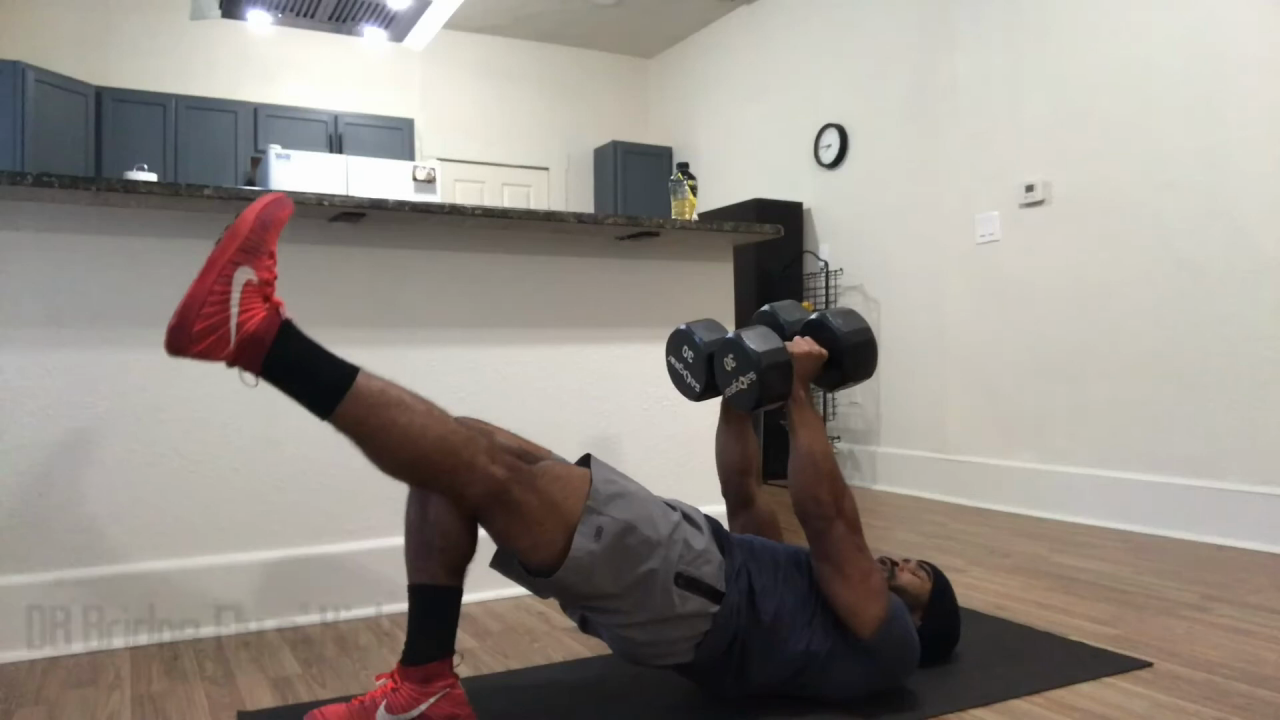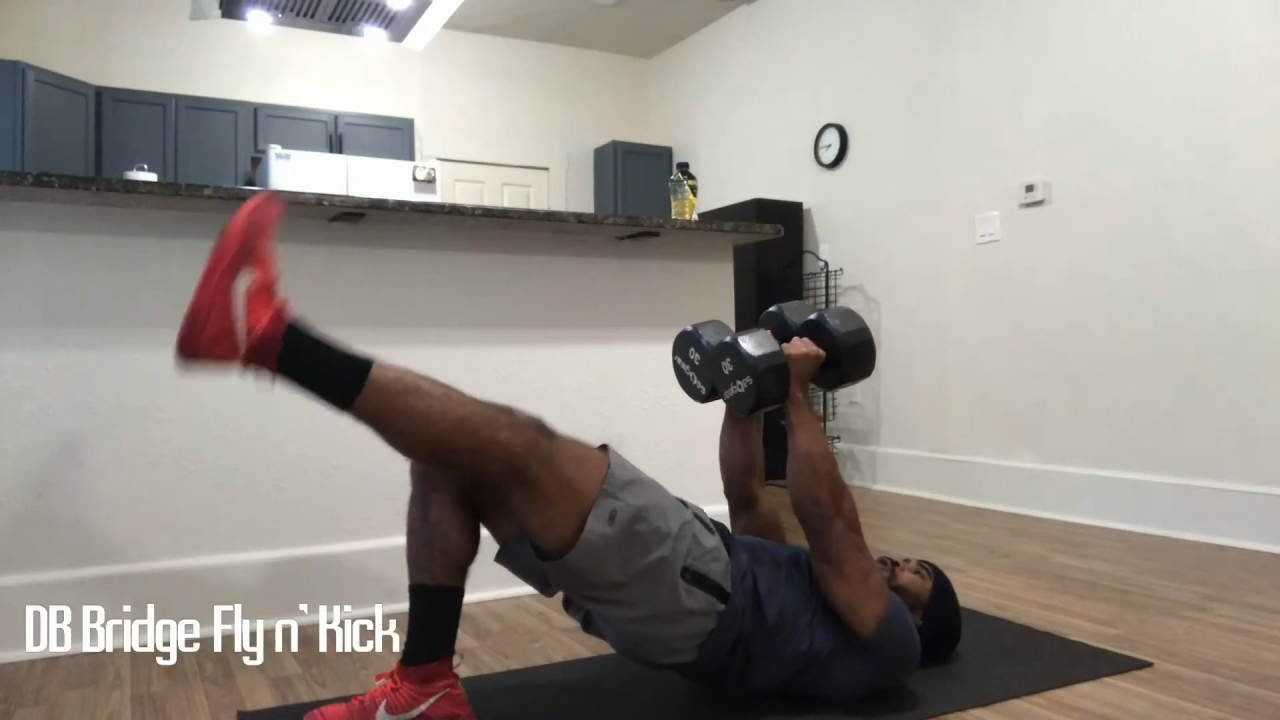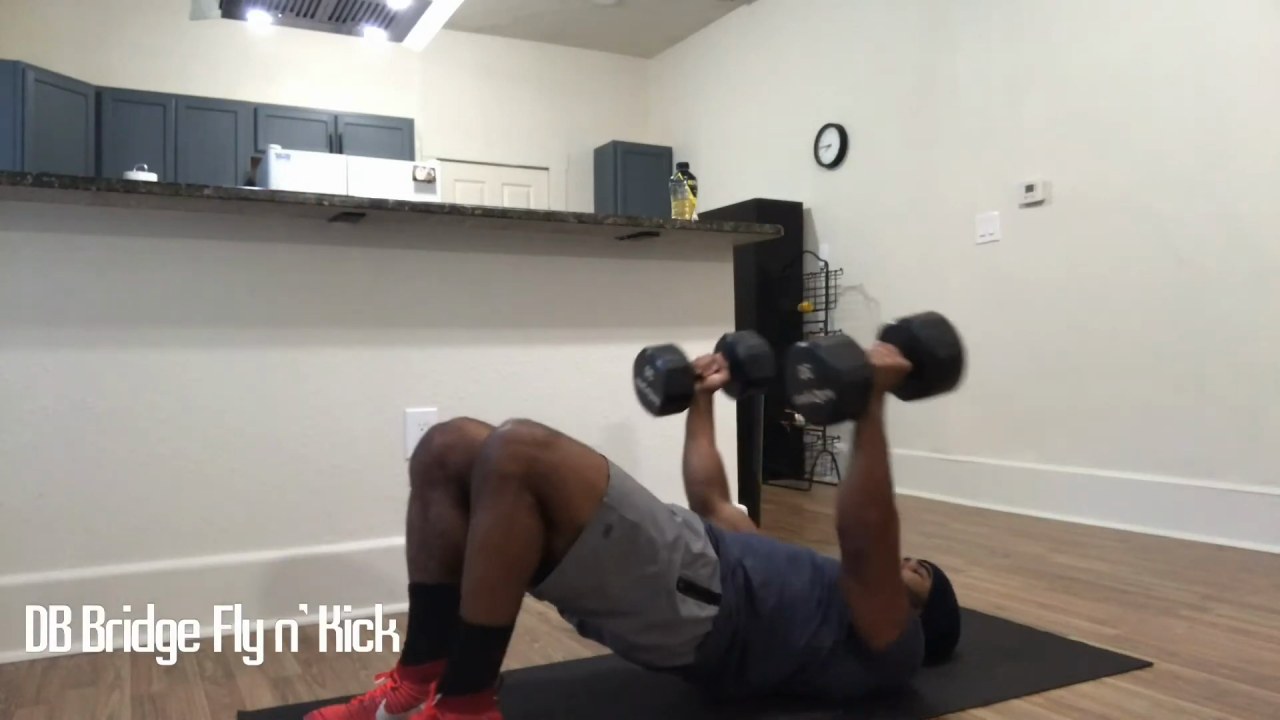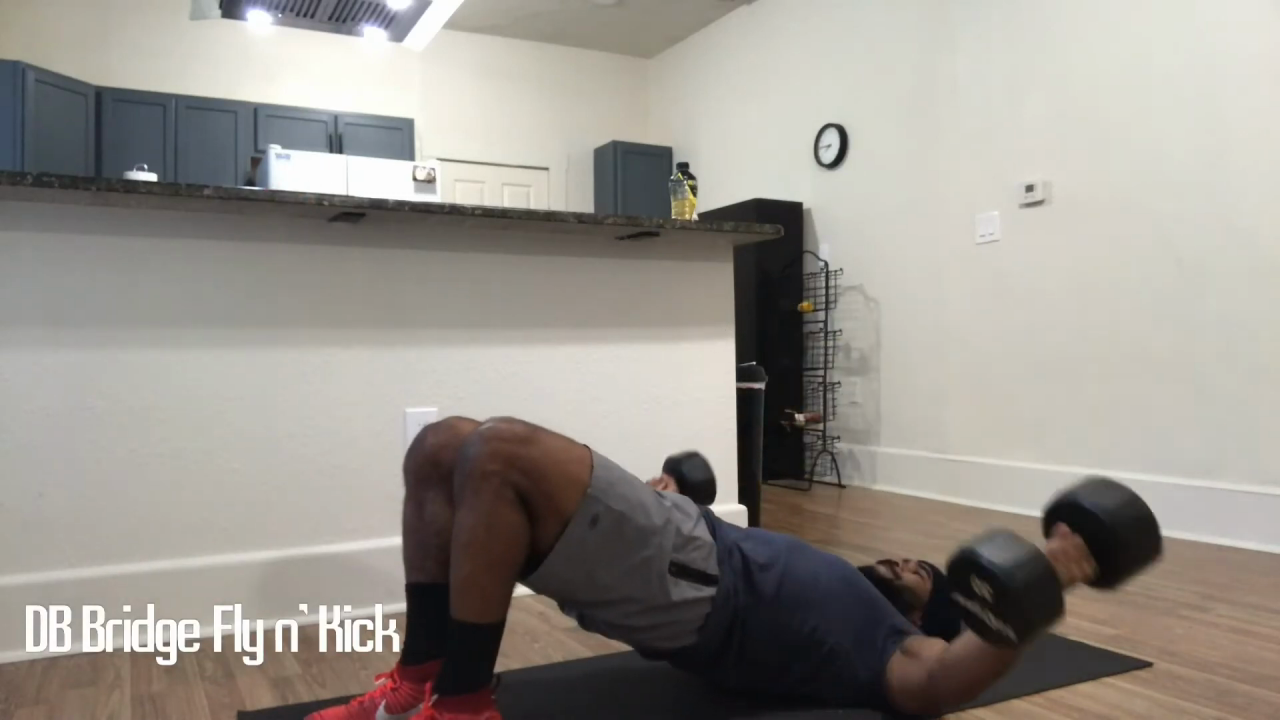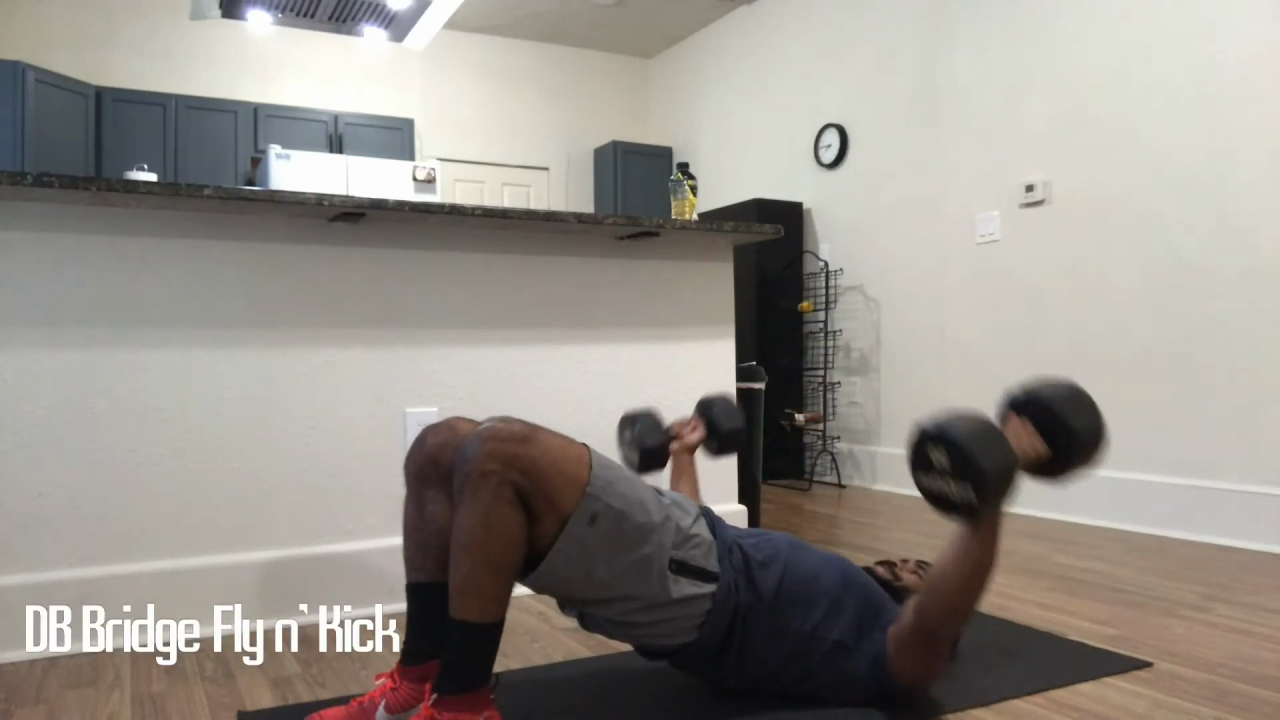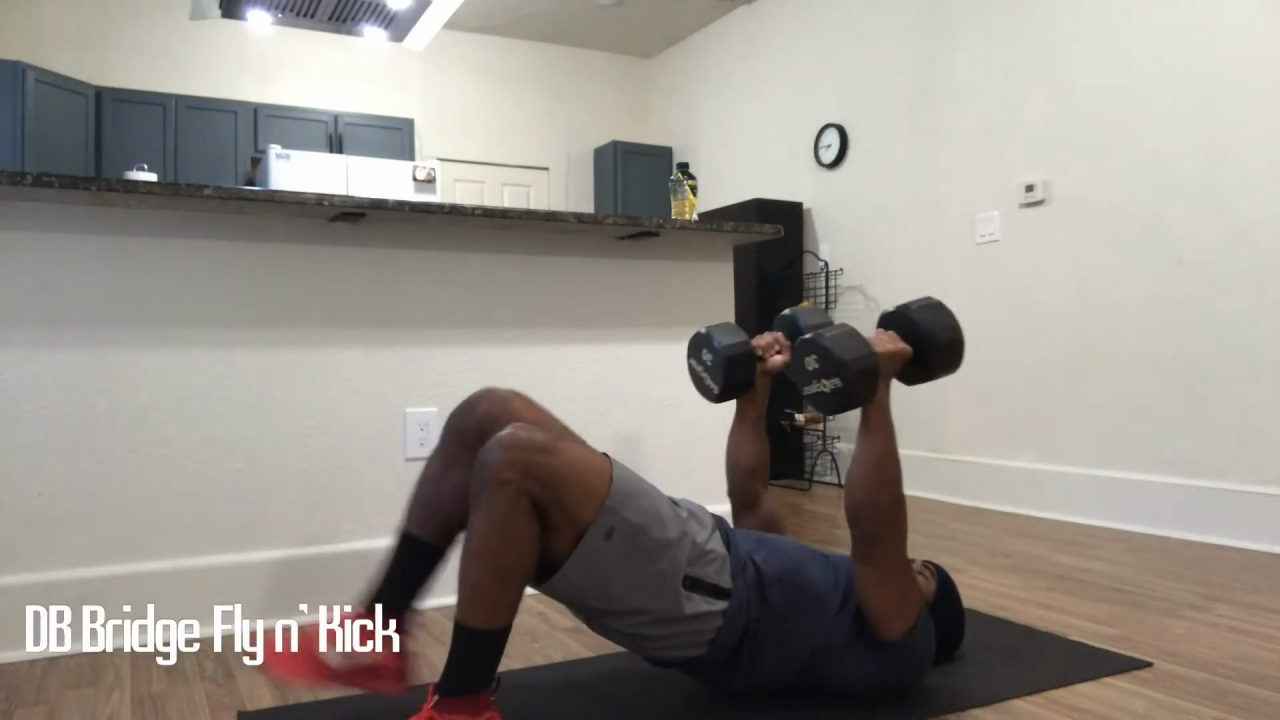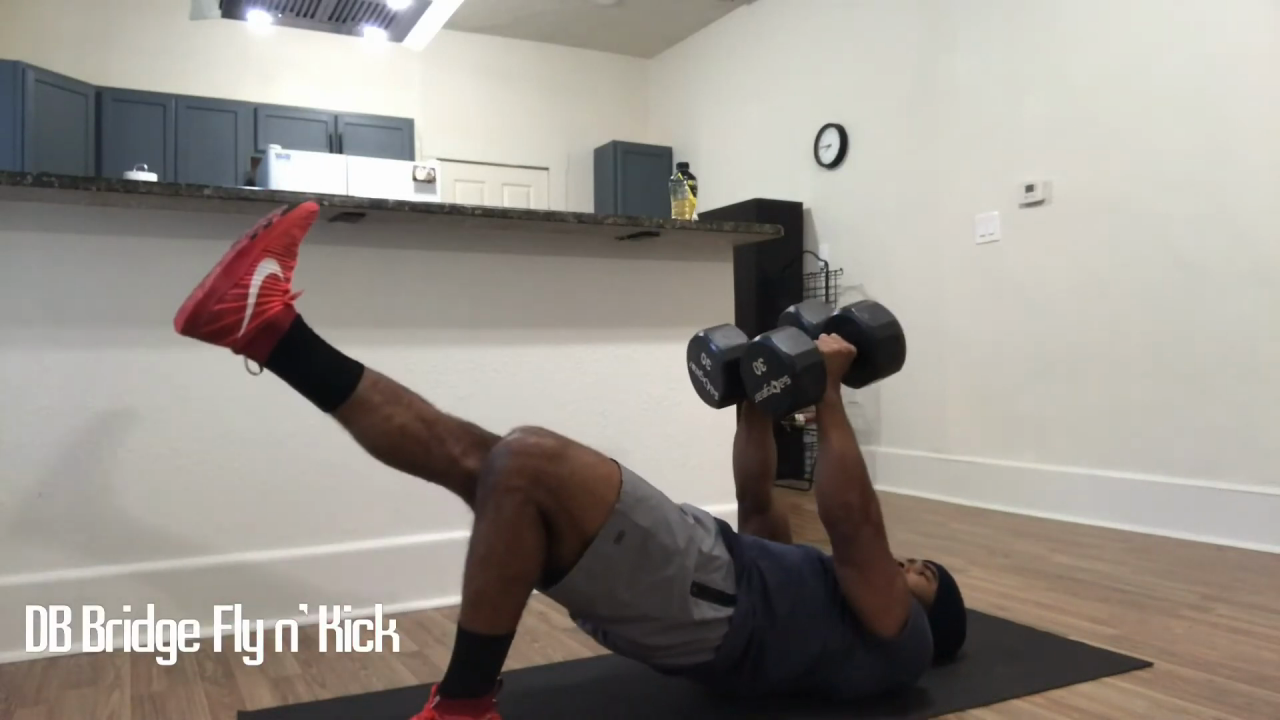
dt=0.7s
person 1, frame 1
left shoulder: (884, 643)
right shoulder: (808, 587)
left elbow: (830, 520)
right elbow: (745, 499)
left wrist: (799, 397)
left hip: (688, 590)
right hip: (659, 577)
left knee: (486, 468)
right knee: (455, 453)
left ankle: (256, 334)
person 1, frame 2
left shoulder: (888, 643)
right shoulder: (814, 584)
left elbow: (830, 517)
right elbow: (747, 490)
left wrist: (798, 398)
left hip: (693, 589)
right hip: (643, 579)
left knee: (509, 441)
right knee: (450, 456)
left ankle: (263, 333)
person 1, frame 3
left shoulder: (888, 646)
right shoulder: (814, 586)
left elbow: (868, 545)
right elbow: (712, 503)
left wrist: (869, 409)
right wrist: (702, 403)
left hip: (688, 597)
left knee: (517, 453)
right knee: (449, 449)
person 1, frame 4
left shoulder: (893, 643)
right shoulder: (831, 592)
right wrist: (672, 500)
left hip: (691, 583)
left knee: (499, 453)
right knee: (443, 448)
person 1, frame 5
left shoulder: (884, 641)
right shoulder: (827, 595)
left elbow: (939, 621)
left wrist: (990, 498)
right wrist: (684, 459)
left hip: (690, 583)
left knee: (497, 454)
right knee: (441, 448)
person 1, frame 6
left shoulder: (895, 639)
right shoulder: (839, 586)
left elbow: (876, 533)
right elbow: (747, 495)
left wrist: (879, 394)
right wrist: (758, 387)
left hip: (702, 588)
left knee: (512, 455)
right knee: (488, 414)
right ankle: (374, 640)
person 1, frame 7
left shoulder: (896, 643)
right shoulder: (824, 589)
left elbow: (853, 526)
right elbow: (757, 504)
left wrist: (828, 395)
right wrist: (758, 395)
left hip: (705, 602)
right hip: (674, 583)
left knee: (527, 460)
right knee: (464, 453)
right ankle: (268, 325)
